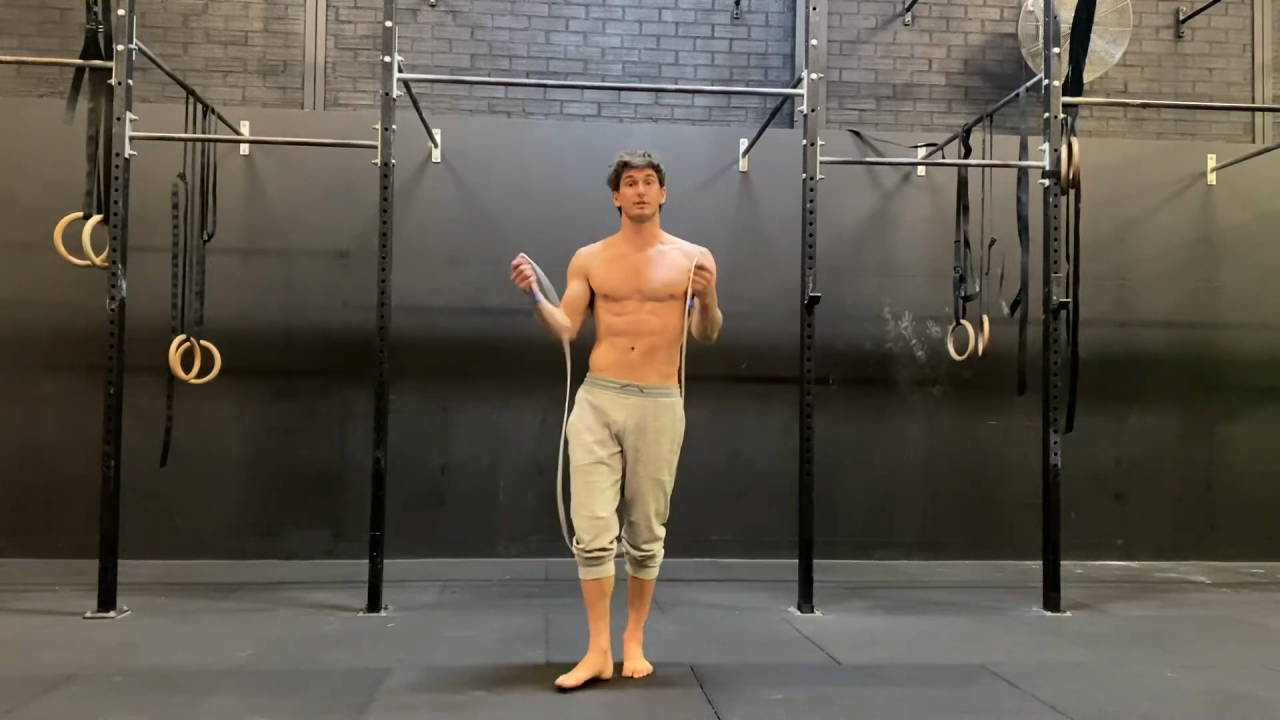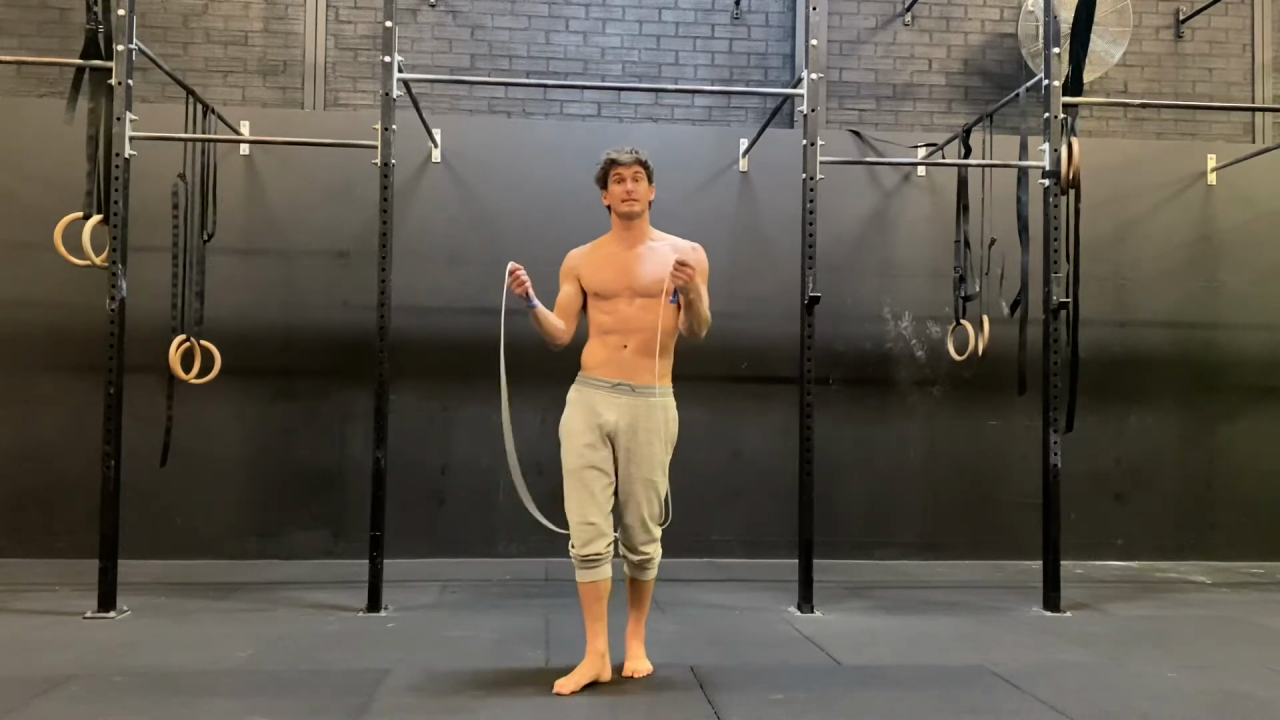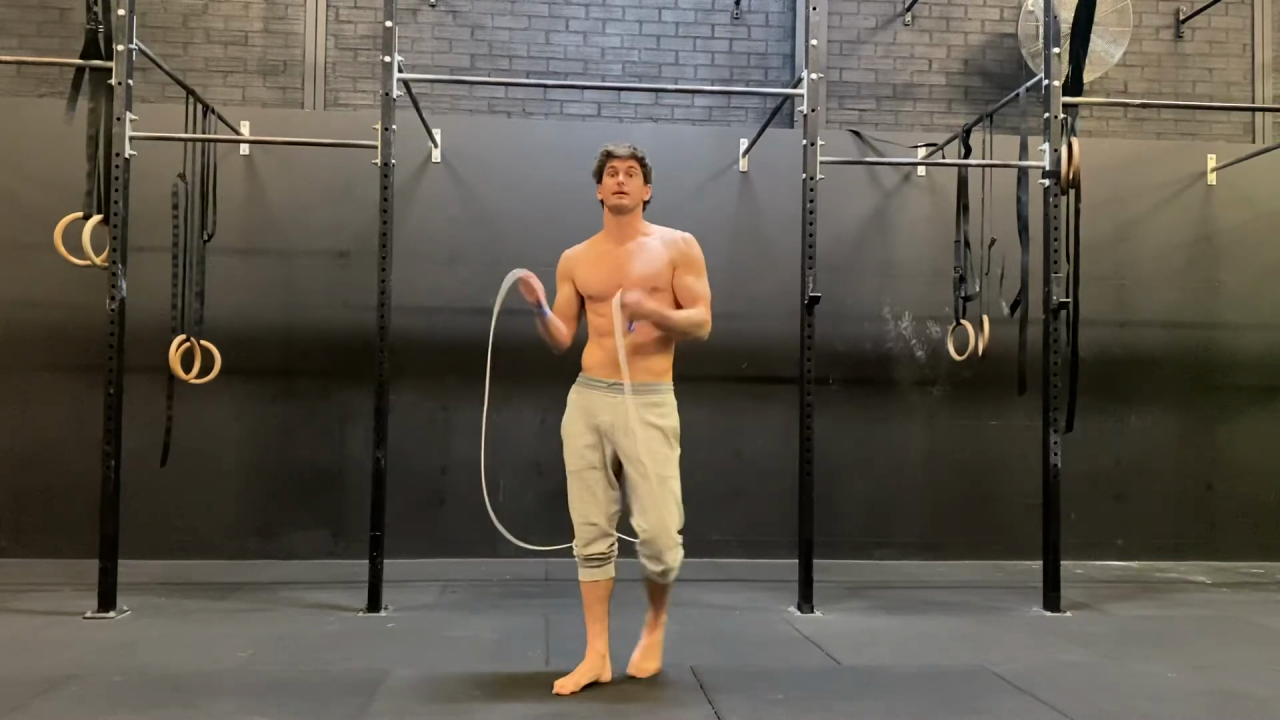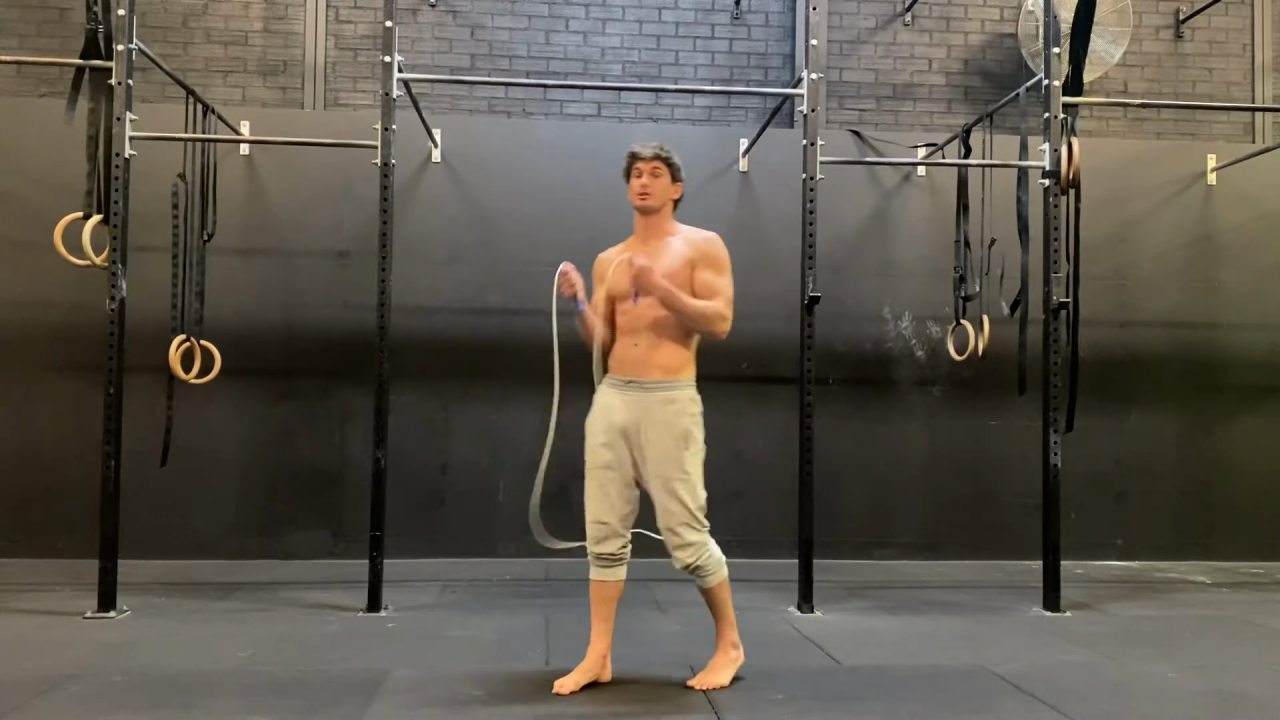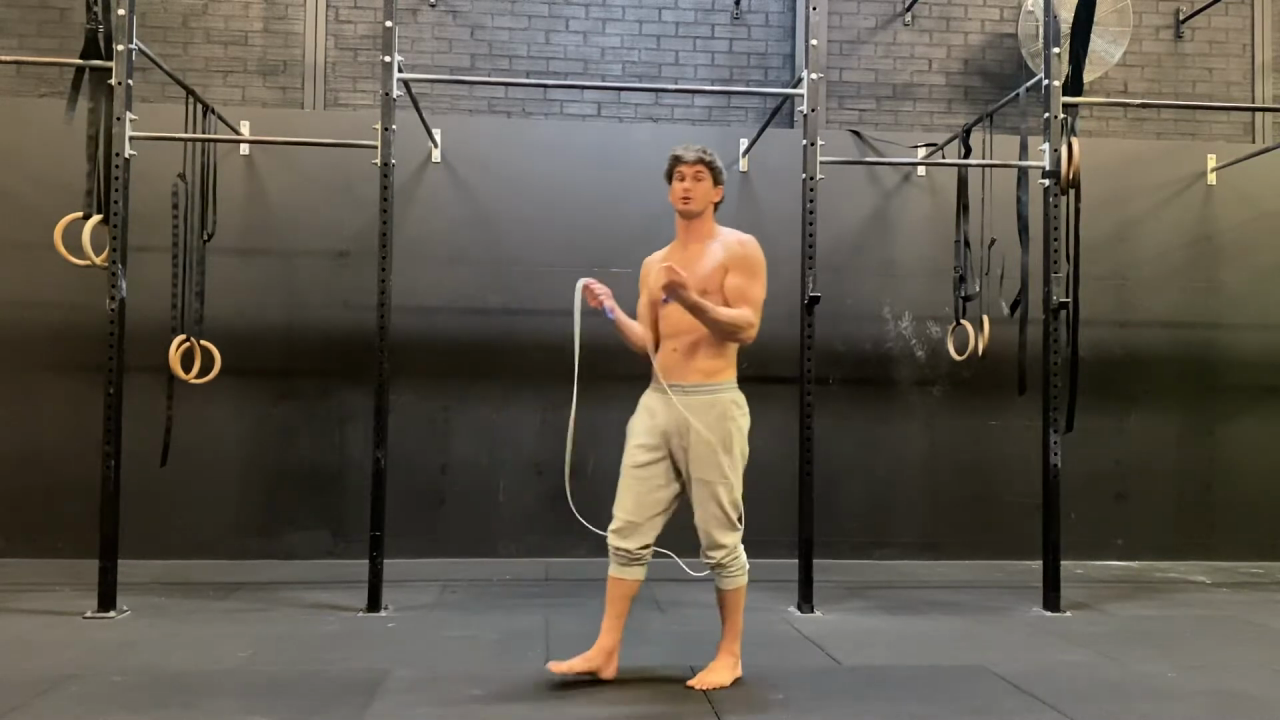
dt=0.3s
person 1, frame 1
left shoulder: (692, 256)
right shoulder: (589, 258)
left elbow: (706, 335)
right elbow: (566, 328)
left wrist: (707, 298)
right wrist: (534, 294)
left hip: (658, 404)
right hip: (596, 400)
left knee: (645, 532)
right knee: (592, 529)
left ankle: (633, 641)
right ankle: (597, 650)
person 1, frame 2
left shoulder: (684, 253)
right shoulder: (580, 260)
left elbow: (698, 331)
right elbow: (560, 334)
left wrist: (690, 294)
right wrist: (531, 301)
left hip: (649, 404)
right hip: (588, 400)
left knee: (642, 533)
right knee: (589, 533)
left ankle: (636, 638)
right ankle: (596, 654)
person 1, frame 3
left shoulder: (678, 247)
right shoulder: (575, 259)
left elbow: (701, 325)
right elbow: (562, 339)
left wrist: (652, 309)
right wrist: (540, 307)
left hip: (649, 404)
right hip: (586, 401)
left knee: (659, 535)
right knee: (591, 534)
left ankle: (655, 625)
right ankle: (596, 655)
person 1, frame 4
left shoulder: (702, 245)
right shoulder: (609, 260)
left elbow: (720, 322)
right elbow: (600, 341)
left wrist: (660, 288)
right wrist: (581, 302)
left hip: (669, 402)
right hip: (611, 399)
left knee: (687, 536)
right knee: (604, 532)
left ankle: (729, 644)
right ankle: (597, 656)
person 1, frame 5
left shoulder: (740, 248)
right shoulder: (653, 263)
left elbow: (746, 327)
right elbow: (647, 342)
left wrist: (690, 298)
right wrist: (611, 311)
left hip: (713, 405)
right hip: (656, 404)
left knee: (720, 538)
right knee: (628, 531)
left ankle: (730, 654)
right ankle: (605, 650)
